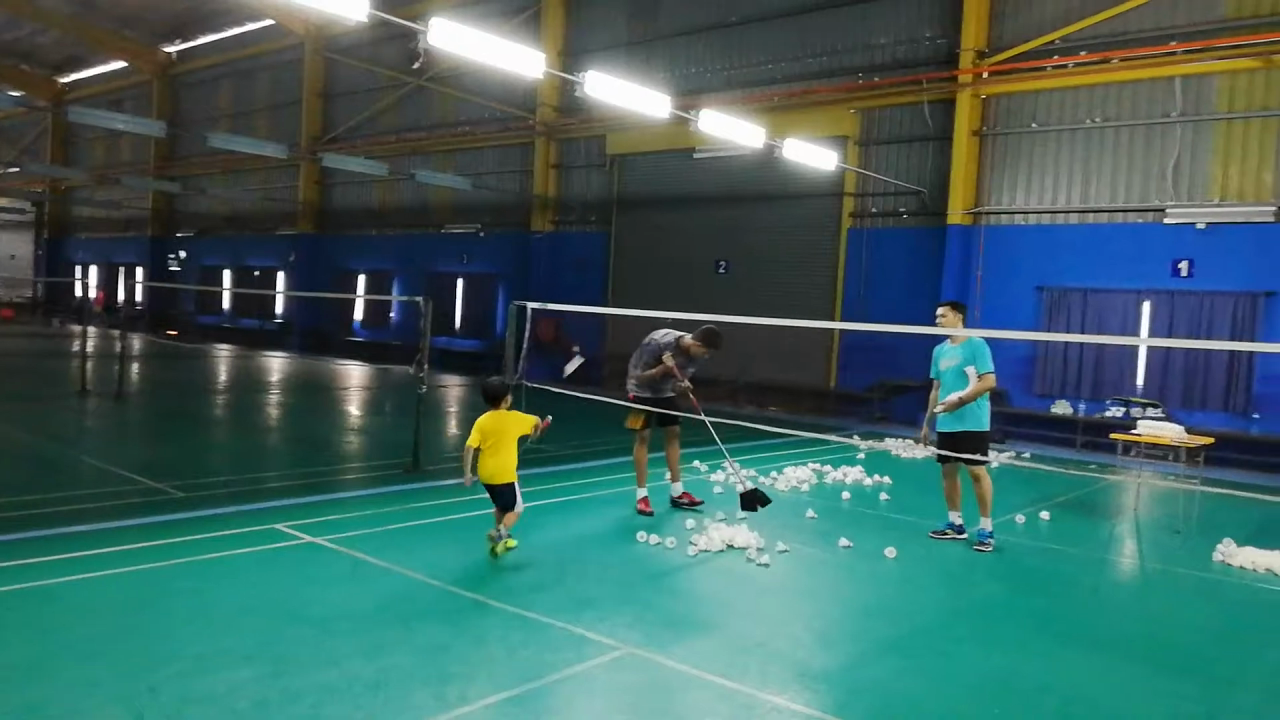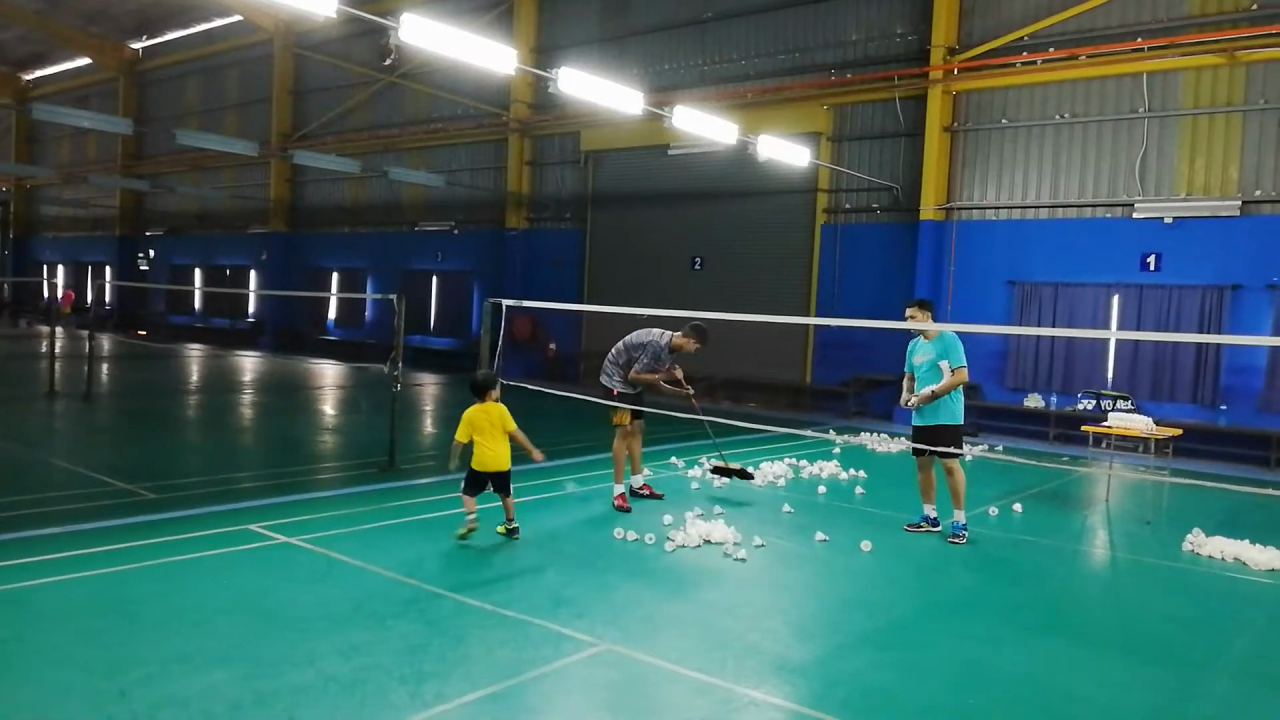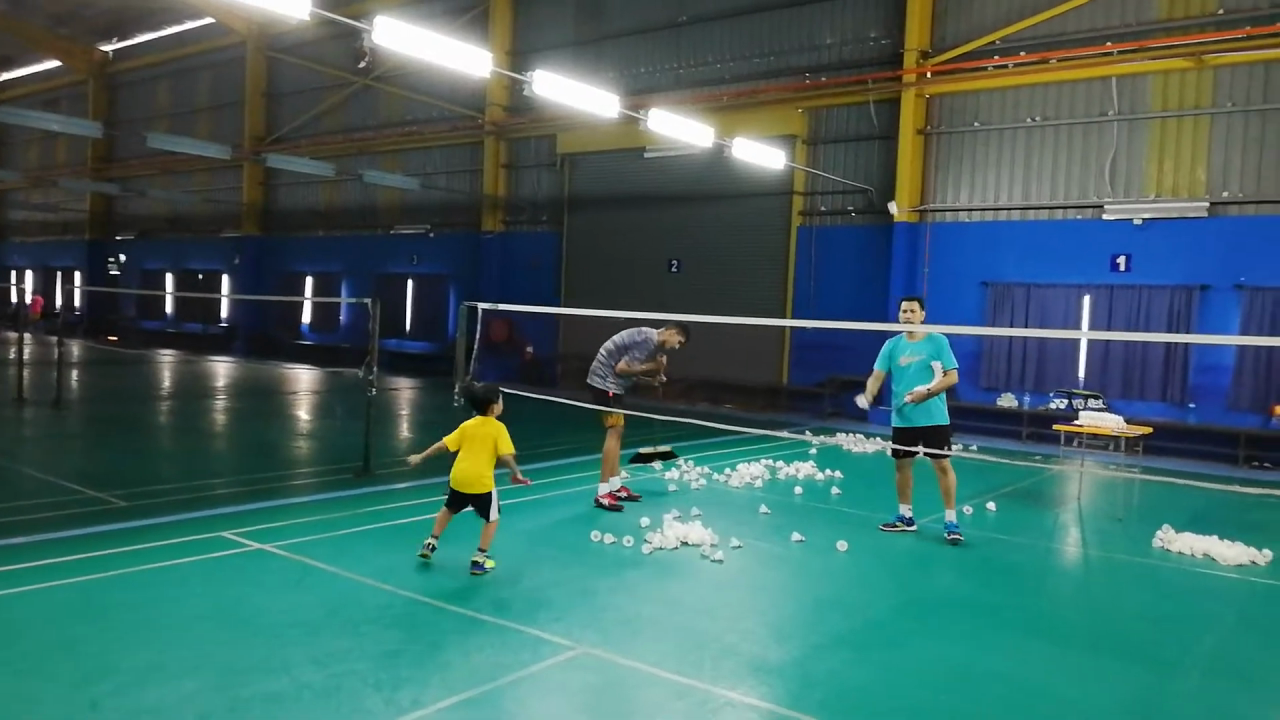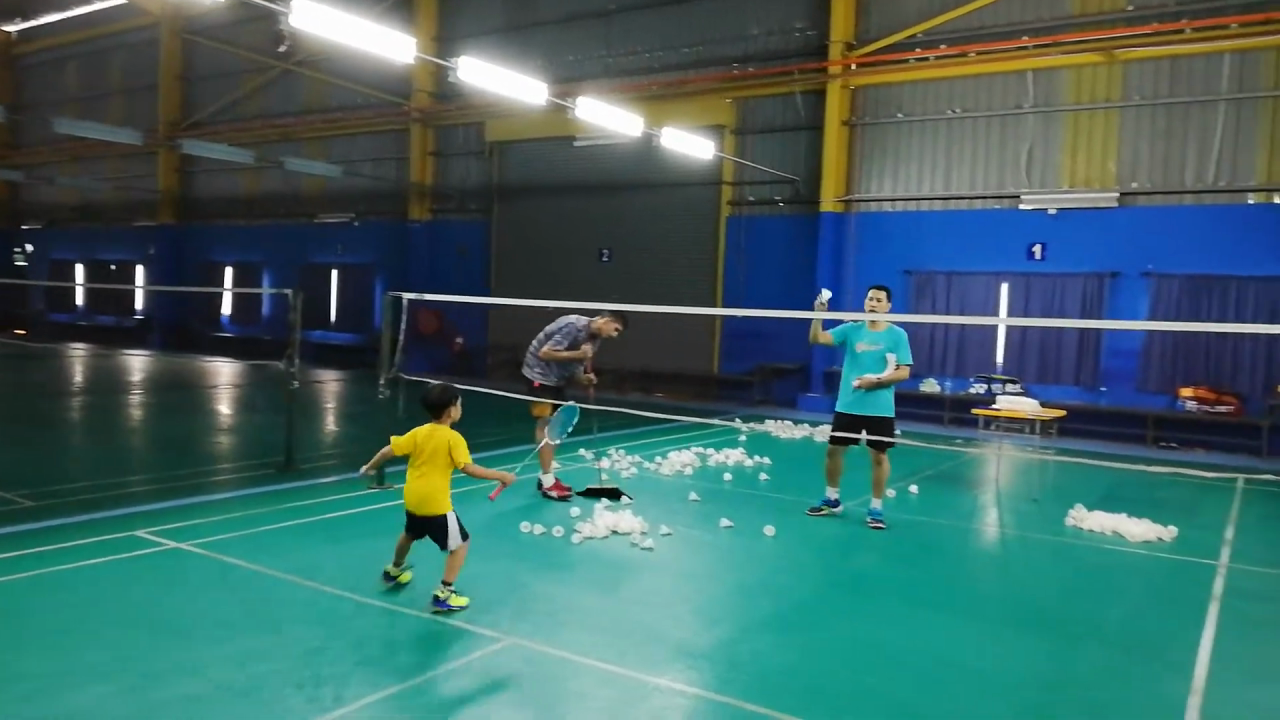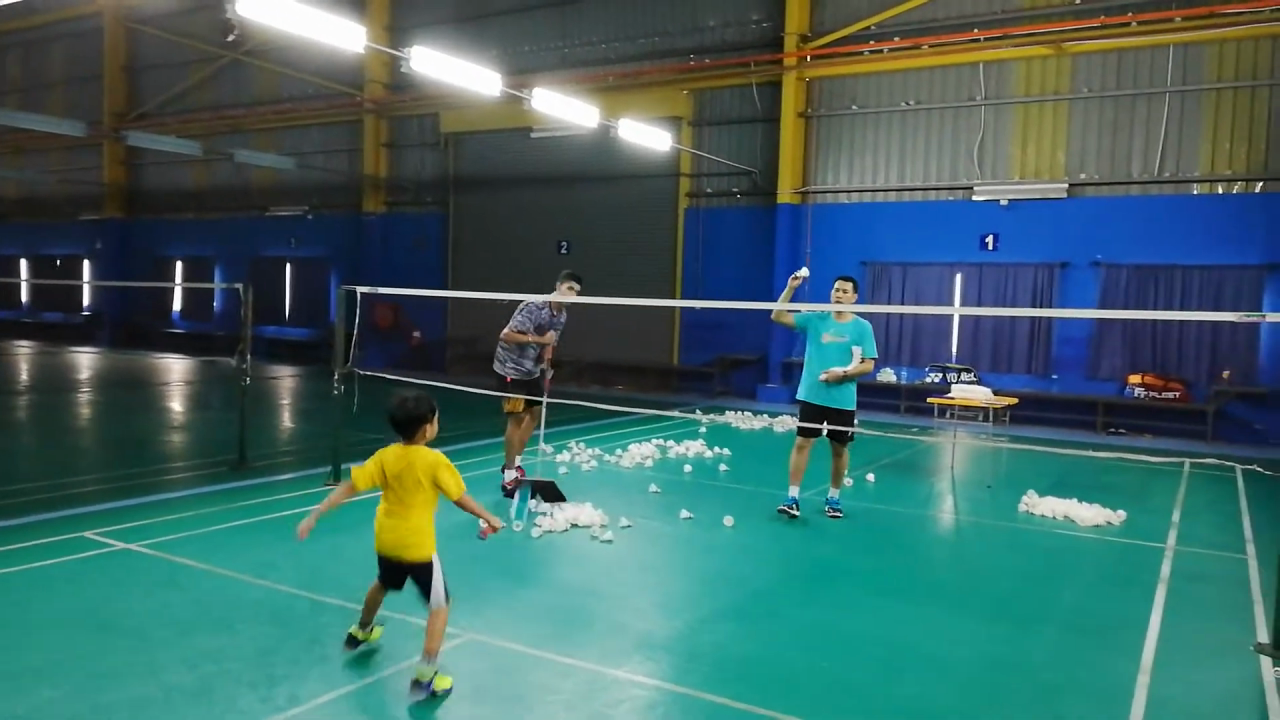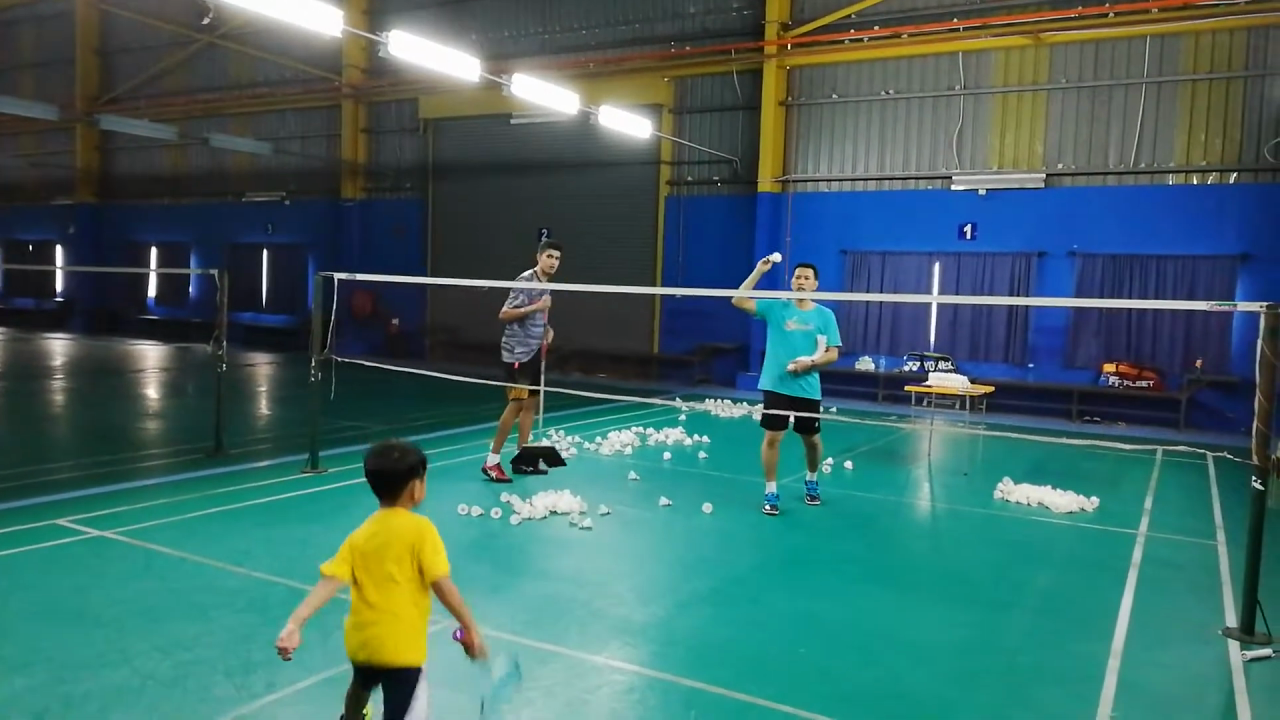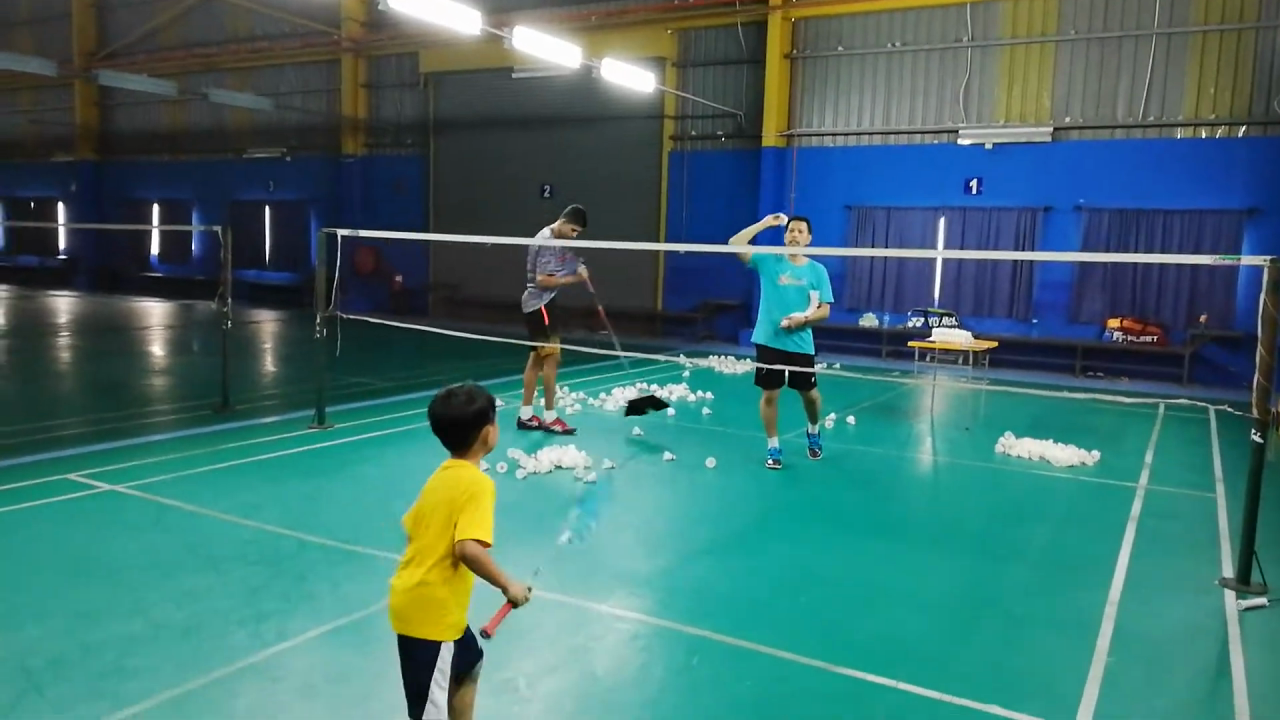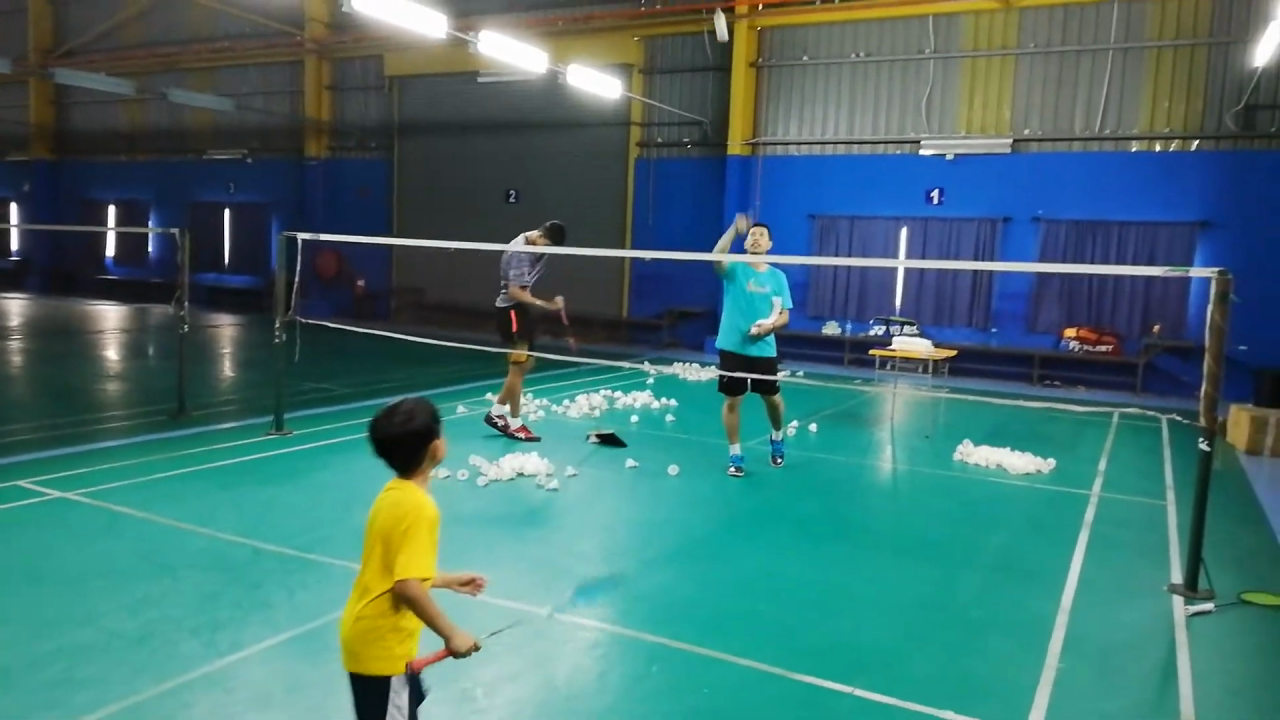
dt=0.5s
person 1, frame 1
left shoulder: (481, 421)
right shoulder: (514, 418)
left elbow: (469, 447)
right elbow: (537, 421)
left wrist: (467, 472)
left hip: (485, 474)
right hip: (504, 474)
left knee: (501, 504)
right knee: (515, 509)
right ankle: (500, 533)
person 1, frame 2
left shoulder: (469, 414)
right shoulder: (500, 409)
left elbow: (459, 442)
right elbow: (515, 433)
left wrist: (454, 460)
right wrist: (533, 451)
left hip: (481, 463)
right hip: (503, 462)
left knee: (468, 492)
right knee: (505, 493)
left ankle: (471, 517)
right ankle: (511, 525)
person 1, frame 3
left shoulder: (467, 426)
right shoulder: (499, 428)
left elbow: (443, 444)
right elbow: (506, 456)
left wrist: (421, 456)
right wrist: (516, 473)
left hip: (458, 480)
right hip: (482, 483)
left knee: (448, 509)
right knee: (492, 519)
left ankle: (431, 543)
right ankle: (479, 559)
person 1, frame 4
left shoulder: (417, 433)
right shoulder: (453, 438)
left elbow: (390, 450)
right elbow: (468, 468)
left wrist: (370, 466)
right wrist: (501, 476)
left hip: (413, 499)
right hip: (435, 503)
left knee: (411, 533)
right knee: (460, 544)
left ankle: (395, 570)
right ankle: (443, 594)
person 1, frame 5
left shoulder: (385, 456)
right shoulder: (435, 460)
left elbow: (349, 486)
right elbow: (460, 497)
left wrist: (315, 515)
right wrist: (489, 518)
left hip: (386, 539)
right hip: (417, 545)
left knee: (383, 583)
right knee: (439, 605)
left ankle: (361, 630)
right ankle: (426, 674)
person 1, frame 6
left shoulder: (359, 536)
right shoulder: (421, 528)
left elbow: (327, 583)
right elbow: (441, 582)
left wrist: (294, 625)
right wrist: (471, 629)
left hip: (362, 643)
right hip: (402, 648)
left knee: (362, 684)
person 1, frame 7
left shoulder: (441, 475)
right shoulder: (477, 484)
right elbow: (468, 549)
right wrist: (508, 586)
left hip: (412, 596)
right hip: (430, 609)
left knee: (467, 666)
person 1, frame 8
left shoulder: (394, 494)
right shoulder: (419, 508)
right elbow: (407, 588)
left wrist: (449, 580)
right wrist: (451, 634)
left hip: (374, 635)
right hip: (380, 645)
person 2, frame 1
left shoulder: (977, 346)
right shoulder: (939, 350)
left elbow: (989, 382)
left wrist: (959, 400)
right wrist: (927, 421)
left hip: (972, 423)
right hip: (946, 423)
left knee: (977, 471)
right knee: (948, 471)
left ankle: (986, 529)
right ankle: (955, 524)
person 2, frame 2
left shoulder: (949, 340)
right shoulder: (914, 345)
left elbow: (962, 376)
right elbow: (909, 378)
left wrist: (931, 394)
right wrist: (906, 394)
left hip: (947, 416)
right hip: (921, 417)
left knee: (950, 464)
right knee: (923, 463)
left ankle: (960, 522)
right ankle: (930, 516)
person 2, frame 3
left shoulder: (938, 342)
right shoulder: (892, 345)
left elbow: (952, 377)
right elbow: (877, 376)
left wrist: (927, 393)
right wrist: (867, 395)
left hip: (934, 417)
right hip: (902, 418)
left knee: (942, 465)
right knee: (902, 465)
left ankle: (951, 521)
right ankle: (905, 516)
person 2, frame 4
left shoulder: (897, 335)
right shoulder: (851, 330)
left elbow: (904, 372)
right elbow: (816, 339)
left wrist: (876, 380)
right wrist: (818, 314)
left hip: (880, 408)
right hip: (847, 405)
left knee: (879, 456)
right knee: (834, 450)
left ankle: (875, 508)
right ankle: (831, 498)
person 2, frame 5
left shoulder: (862, 327)
right shoulder: (815, 320)
left elbow: (868, 365)
right elbow: (778, 317)
left wrist: (843, 373)
right wrist: (790, 288)
left hip: (843, 400)
right hip: (811, 396)
left knee: (839, 449)
right knee: (802, 443)
left ankle: (833, 498)
right ankle: (793, 498)
person 2, frame 6
left shoulder: (825, 315)
right shoulder: (775, 307)
left elbow: (833, 354)
right elbow: (739, 300)
left wrist: (810, 363)
right wrist: (758, 271)
left hip: (808, 388)
right hip: (775, 385)
left knee: (811, 439)
right knee: (772, 437)
left ankle: (811, 480)
right ankle: (771, 493)
person 2, frame 7
left shoulder: (817, 271)
right shoulder: (769, 261)
left elbow: (824, 310)
right elbow: (734, 244)
left wrist: (804, 318)
right wrist: (765, 223)
left hip: (801, 344)
right hip: (768, 341)
left knee: (810, 393)
right knee: (769, 395)
left ankle: (813, 432)
right ankle: (773, 447)
person 2, frame 8
left shoulder: (777, 277)
right shoulder: (735, 268)
left elbow: (784, 315)
right elbow: (717, 256)
left wrist: (770, 326)
right wrist: (734, 230)
left hip: (764, 350)
right hip: (732, 348)
left knee: (773, 399)
right knee: (732, 402)
left ankle: (777, 439)
right ankle: (735, 455)
person 3, frame 1
left shoulder: (693, 353)
right shoulder: (659, 342)
left elbow: (680, 382)
right elbow: (640, 377)
left wrist: (683, 386)
right wrist: (663, 368)
left hip: (665, 390)
right hip: (642, 389)
left knee: (673, 433)
right knee: (643, 436)
left ankle: (677, 492)
right ankle: (642, 495)
person 3, frame 2
left shoulder: (668, 346)
right shoulder: (657, 345)
left elbow: (651, 379)
right elbow: (634, 376)
left wrist: (677, 391)
right wrist: (664, 376)
left hip: (631, 385)
right hip: (616, 381)
left knee: (637, 429)
right knee: (624, 431)
left ankle: (637, 484)
right ankle: (618, 492)
person 3, frame 3
left shoulder: (650, 340)
right shoulder: (647, 341)
right elbow: (621, 369)
left wrist: (651, 379)
right wrist: (651, 366)
left hip: (610, 383)
right hip: (605, 382)
left knee: (617, 431)
right knee: (614, 431)
left ankle: (615, 486)
right ankle: (602, 493)
person 3, frame 4
left shoulder: (594, 339)
right shoulder: (573, 326)
left elbow: (576, 365)
right elbow: (544, 353)
left wrist: (585, 378)
right wrist: (577, 354)
left hip: (557, 378)
right hip: (539, 373)
right knee: (545, 422)
left ankle: (547, 477)
right ankle: (547, 483)
person 3, frame 5
left shoulder: (562, 316)
right shoulder: (533, 307)
right elbow: (506, 335)
left wrist: (545, 361)
right wrist: (538, 339)
left hip: (530, 369)
right hip: (510, 367)
left knee: (535, 411)
right knee: (516, 417)
left ankle: (514, 463)
right ankle: (509, 477)
person 3, frame 6
left shoulder: (546, 285)
right shoulder: (525, 281)
right elbow: (505, 315)
left wrist: (547, 329)
right wrist: (536, 307)
left hip: (534, 352)
right hip: (518, 351)
left knee: (531, 403)
right knee: (517, 404)
left ankle: (522, 459)
right ankle: (492, 461)
person 3, frame 7
left shoulder: (553, 238)
right shoulder: (547, 242)
right elbow: (542, 280)
left wrist: (574, 271)
right wrist: (573, 278)
left hip: (540, 303)
right hip: (540, 304)
left knee: (537, 358)
right knee: (552, 357)
left ankle: (526, 415)
right ankle: (550, 417)
person 3, frame 8
left shoulder: (532, 247)
right shoulder: (520, 251)
right elbow: (514, 291)
right wrist: (546, 305)
left hip: (521, 309)
right hip: (512, 309)
left knee: (526, 363)
right knee: (519, 365)
left ankle: (497, 411)
right ankle: (514, 424)
